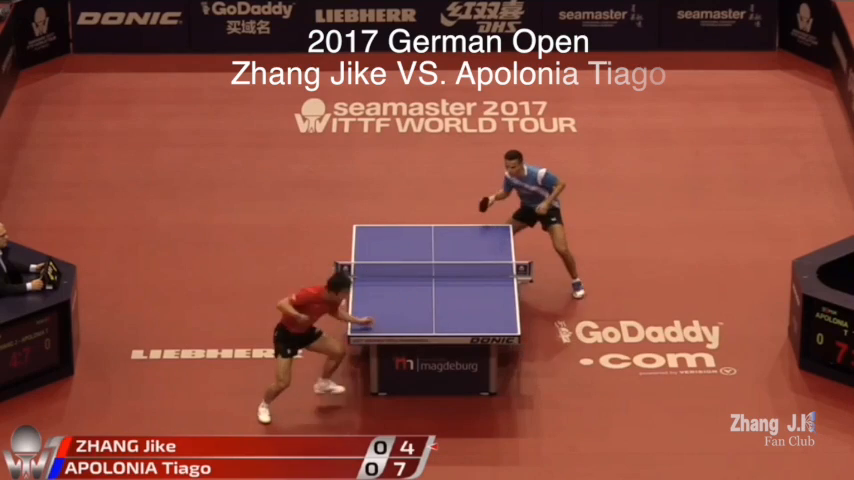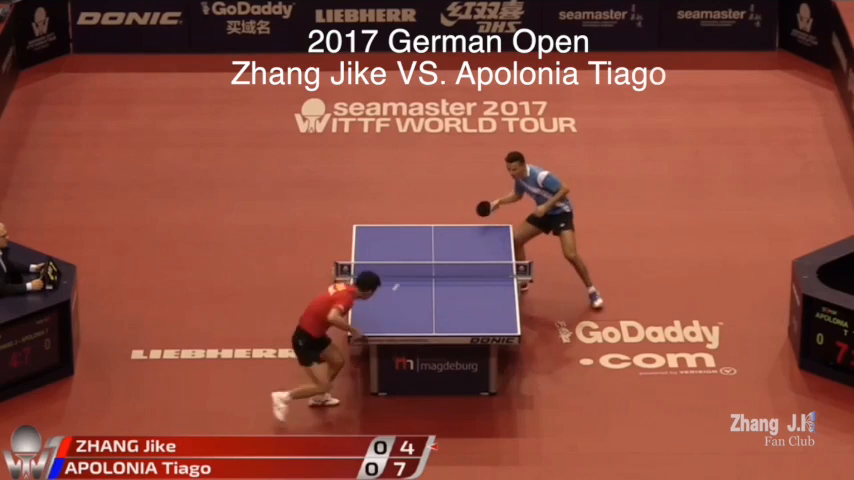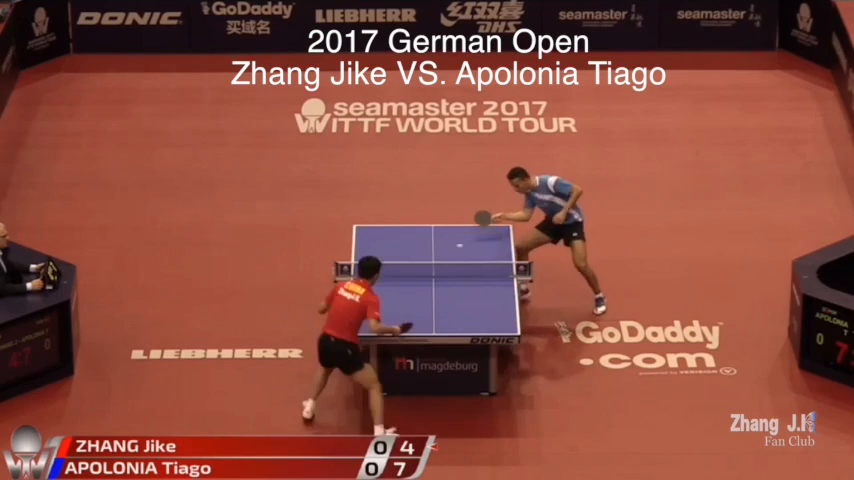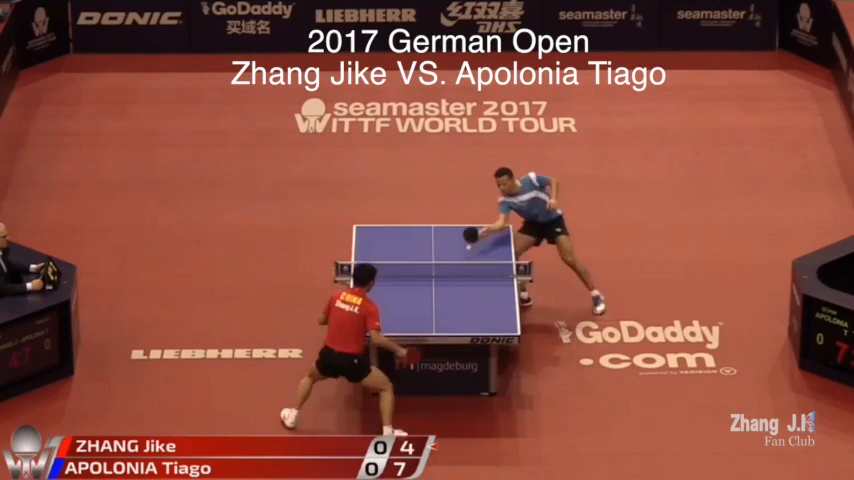
dt=0.3s
person 1, frame 1
left shoulder: (333, 299)
right shoulder: (313, 294)
left elbow: (337, 314)
right elbow: (281, 304)
left wrist: (359, 321)
right wrist: (298, 316)
left hip: (306, 331)
right hip: (286, 334)
left knee: (338, 351)
right knee: (282, 383)
left ankle: (323, 383)
right ankle: (264, 406)
person 1, frame 2
left shoulder: (344, 289)
right shoulder: (347, 297)
right elbow: (332, 318)
right wrist: (352, 330)
left hip: (315, 334)
right hip: (305, 339)
left knee: (338, 362)
right knee: (322, 386)
left ankle: (318, 398)
right ankle: (283, 397)
person 1, frame 3
left shoulder: (341, 286)
right shoulder: (371, 298)
left elbow: (321, 309)
right elbow: (375, 327)
right wrist: (394, 330)
left hip: (325, 342)
right hip: (345, 348)
left knee: (326, 369)
right knee: (374, 387)
left ankle: (310, 406)
right ankle: (379, 431)
person 1, frame 4
left shoulder: (336, 297)
right shoulder: (369, 307)
left elbow: (322, 321)
right elbow: (376, 339)
right wrist: (397, 349)
left hip: (329, 355)
right hip: (352, 360)
left knee: (310, 377)
right knee: (386, 387)
left ankle: (292, 416)
right ankle: (388, 431)
person 2, frame 1
left shoulder: (539, 174)
right shoulder: (509, 176)
left elbow: (561, 184)
right elbow: (504, 193)
left wrist: (547, 203)
right wrist: (494, 197)
left hip: (549, 208)
right hip: (528, 207)
left knee: (561, 248)
left ankle: (576, 282)
person 2, frame 2
left shoulder: (541, 176)
right shoulder: (518, 177)
left elbow: (564, 190)
right elbow: (517, 195)
left wrist: (546, 206)
right wrist: (500, 201)
left hip: (562, 212)
right hip: (543, 213)
left knee: (570, 255)
right knee: (515, 240)
left ankle: (592, 291)
right ankle: (521, 280)
person 2, frame 3
left shoulder: (550, 182)
right shoulder: (529, 192)
left elbow: (578, 190)
right elbow: (526, 215)
left wrist: (564, 212)
right wrist: (503, 216)
left hip: (572, 222)
right hip: (553, 222)
left knee: (581, 264)
right knee: (520, 247)
left ankle: (599, 297)
right ankle: (522, 288)
person 2, frame 4
left shoulder: (531, 180)
right shoulder: (505, 200)
left elbow: (552, 181)
right elbow: (501, 223)
left wrist: (553, 198)
right wrist: (486, 230)
left hip: (553, 220)
right hip: (533, 224)
left knee: (569, 259)
left ankle: (596, 295)
right ankle: (523, 296)
